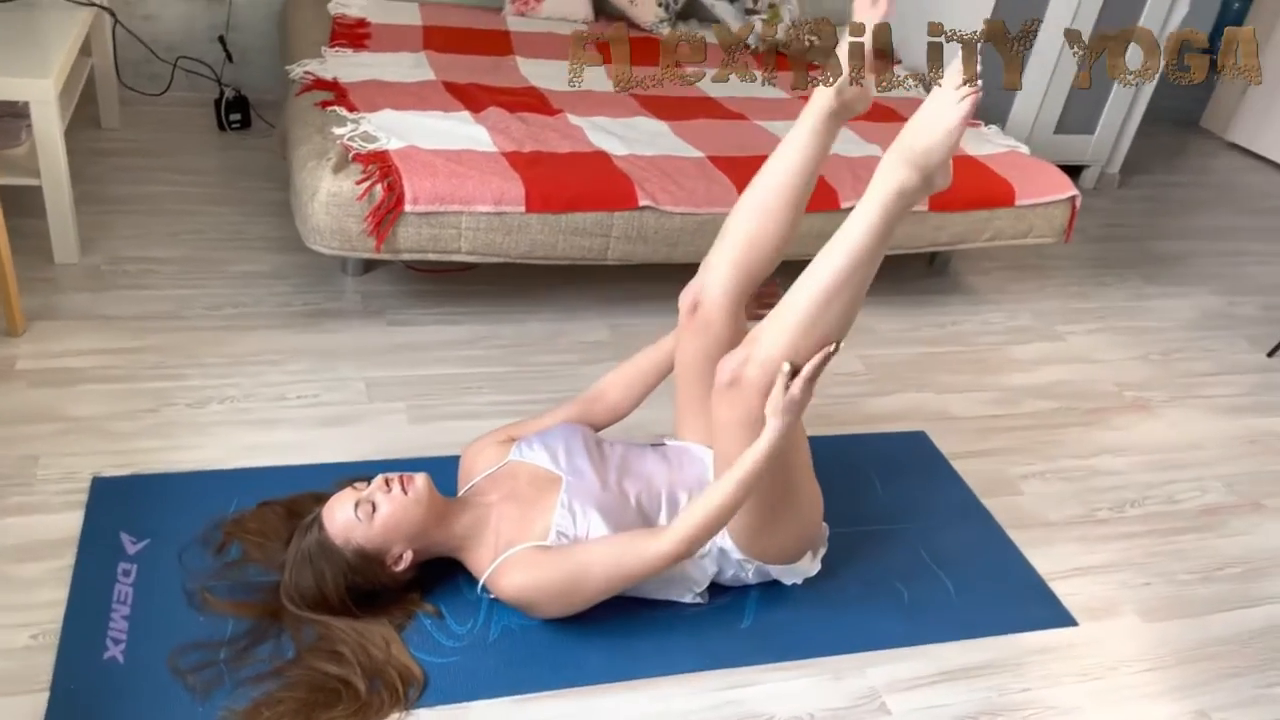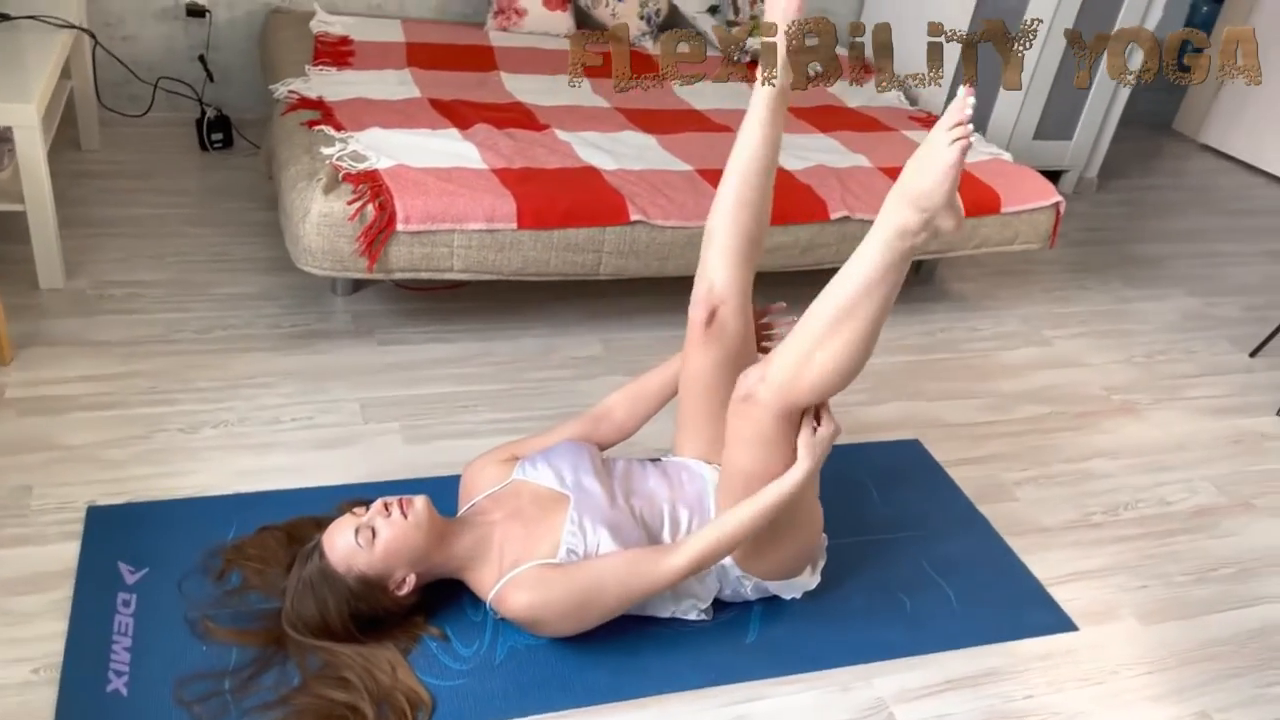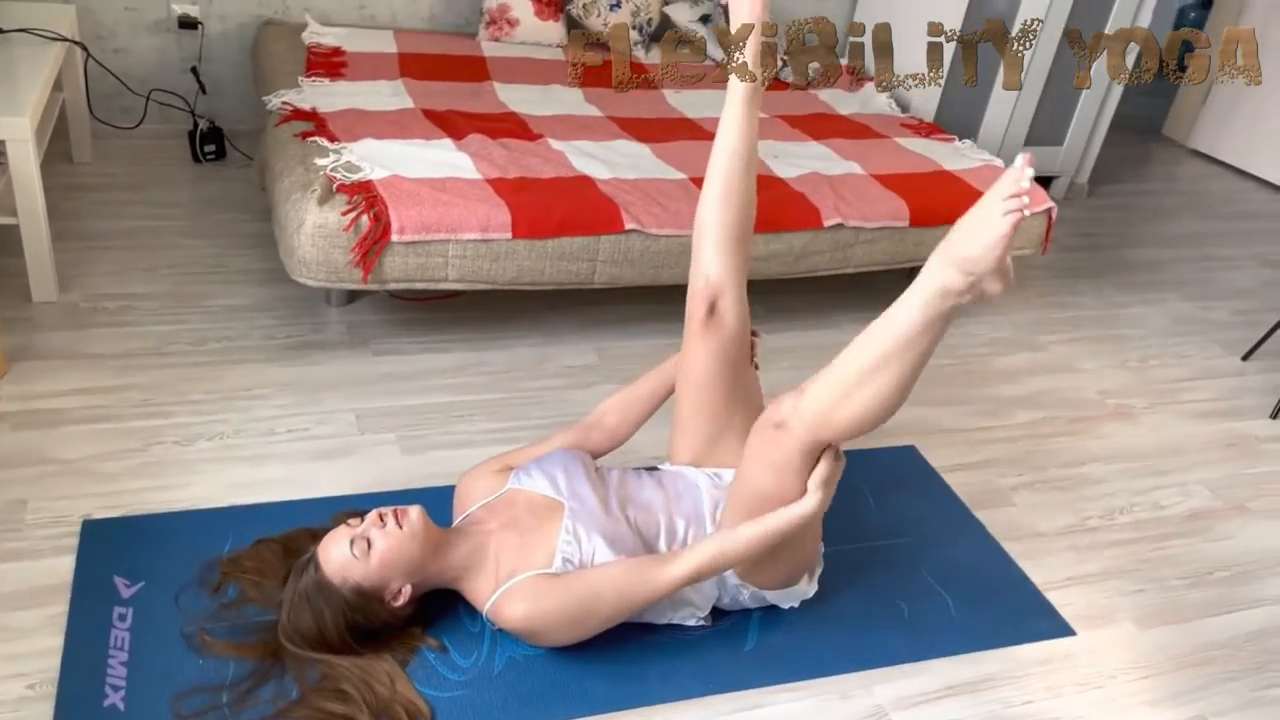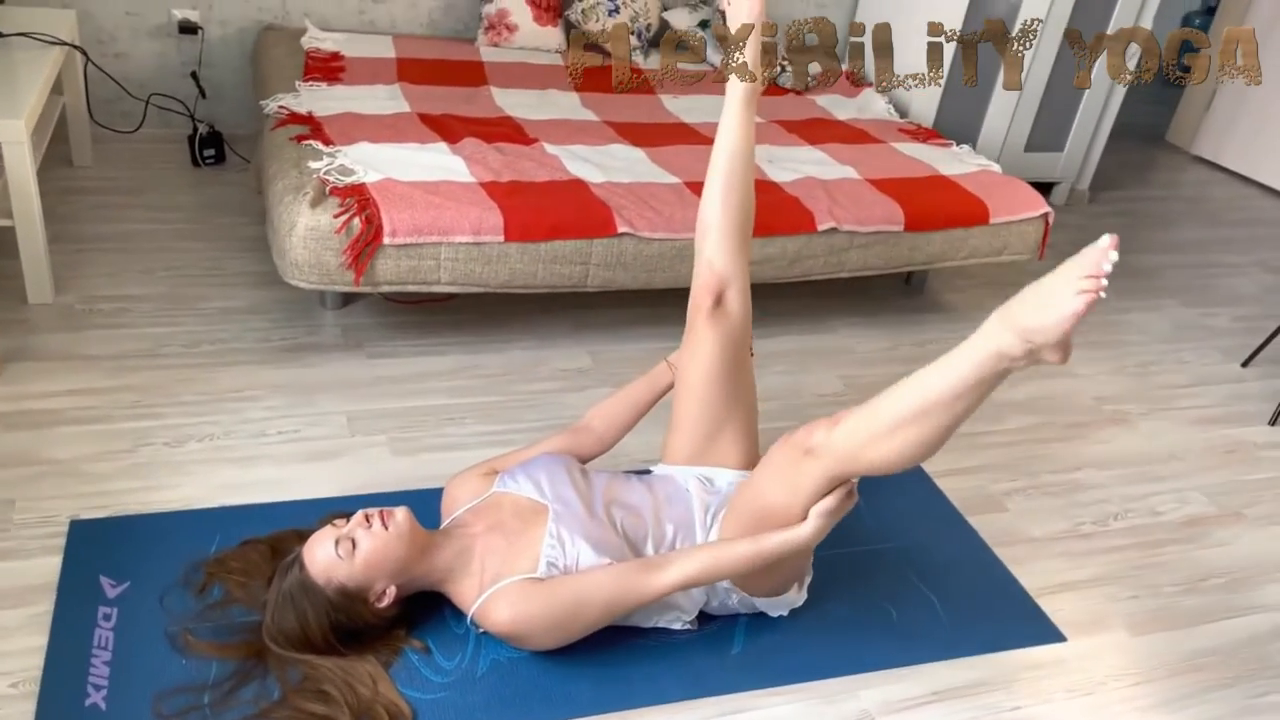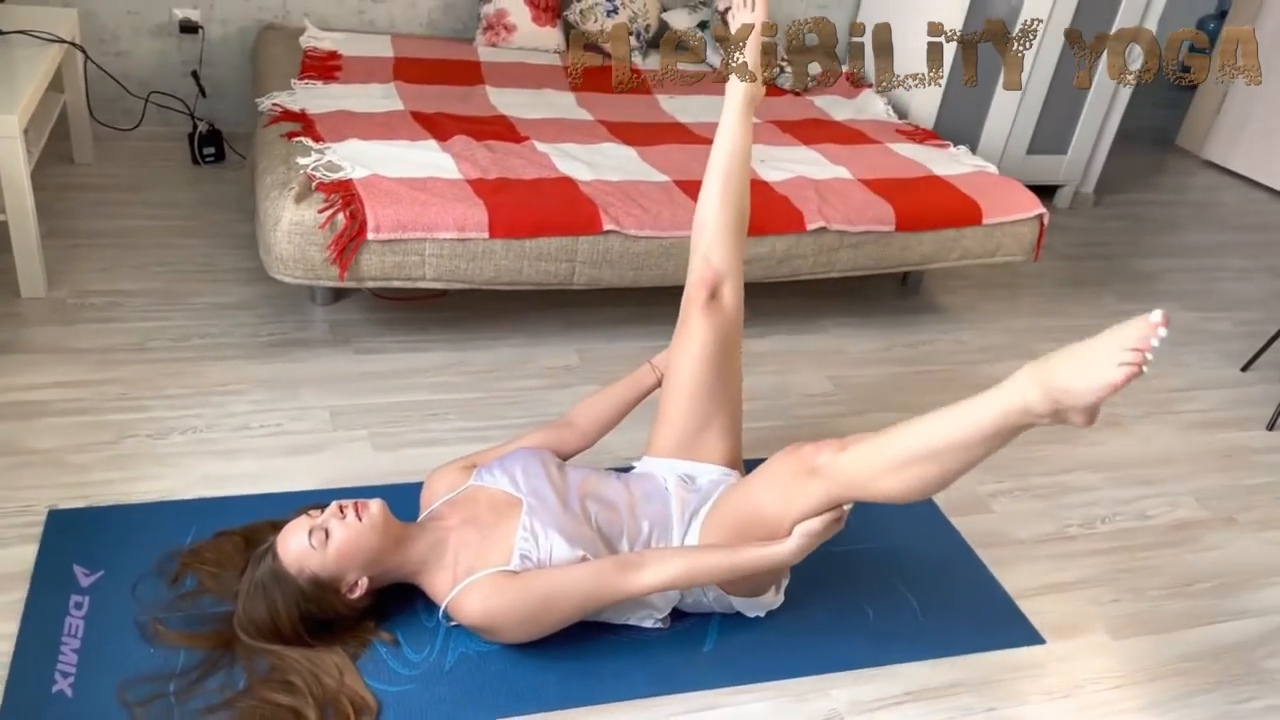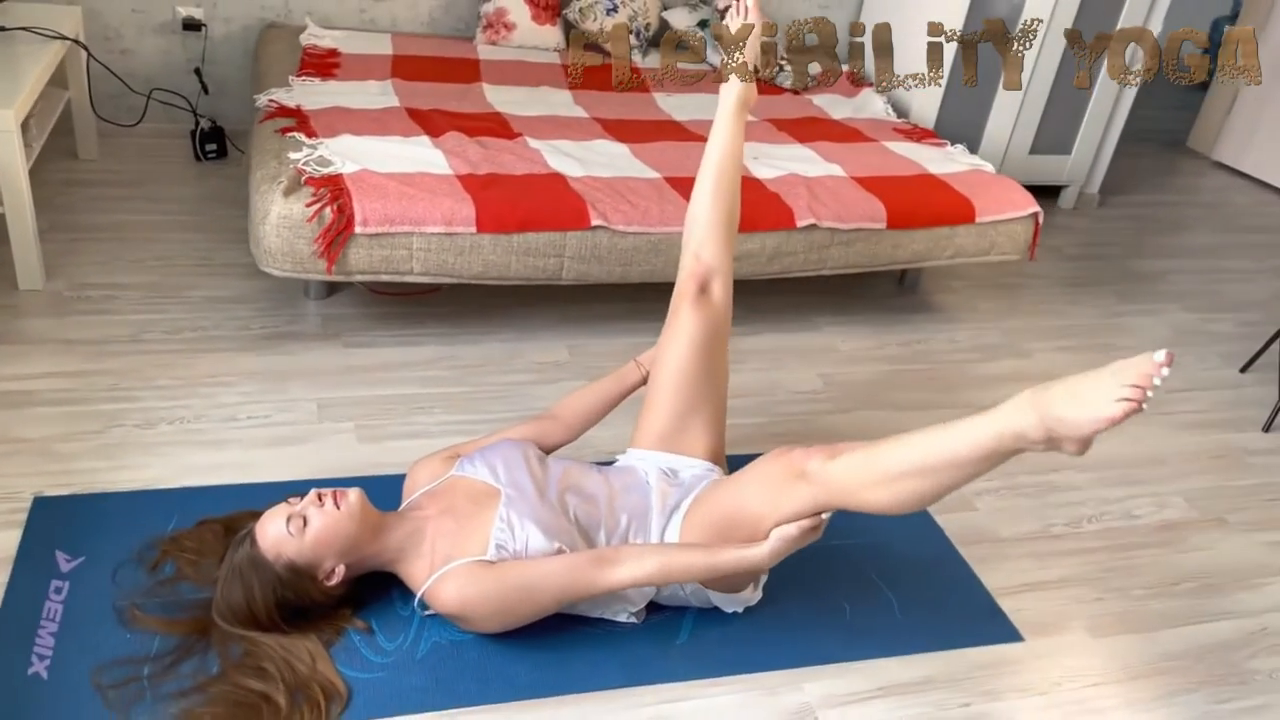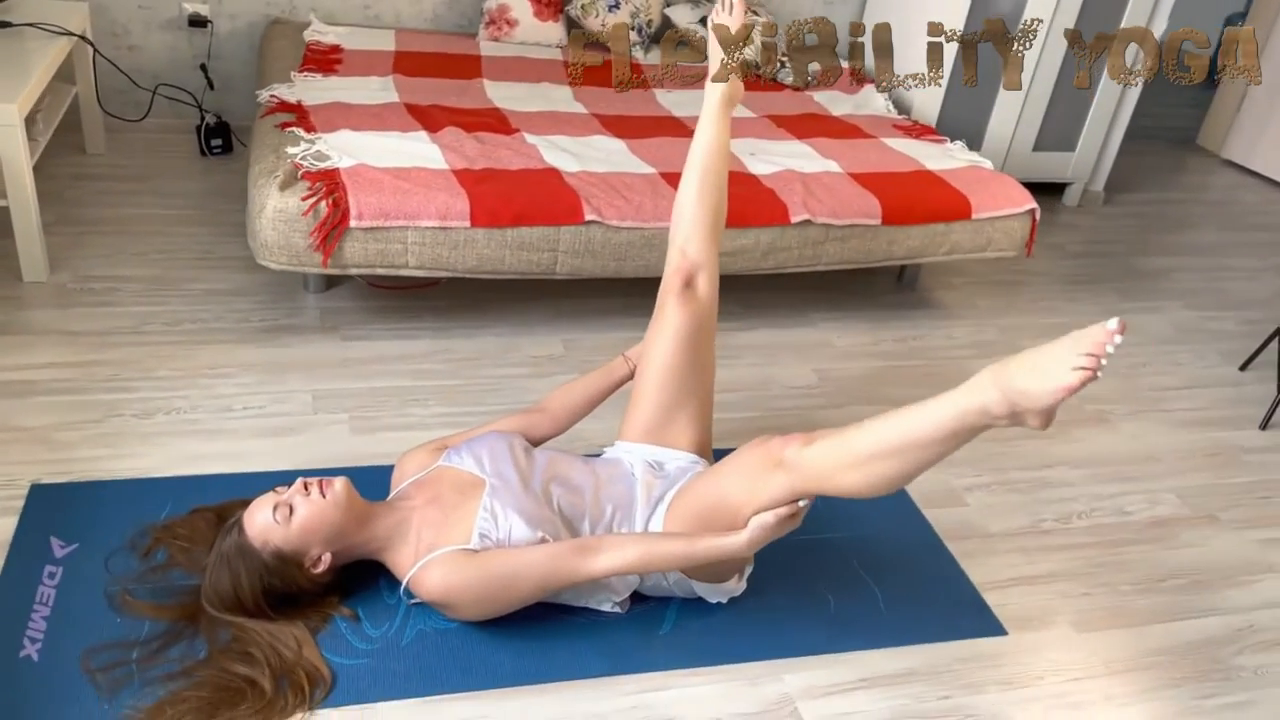
dt=0.2s
person 1, frame 1
left shoulder: (484, 461)
right shoulder: (516, 575)
left elbow: (600, 402)
right elbow: (670, 544)
left wrist: (694, 334)
right wrist: (769, 441)
left hip: (702, 469)
right hip: (762, 541)
left knee: (710, 303)
right knee: (742, 370)
left ankle: (836, 97)
right ankle: (900, 173)
person 1, frame 2
left shoulder: (484, 479)
right shoulder: (522, 595)
left elbow: (605, 418)
right elbow: (673, 564)
left wrist: (705, 352)
right wrist: (794, 482)
left hip: (701, 481)
right hip: (759, 550)
left knee: (717, 310)
right knee: (766, 392)
left ankle: (777, 72)
right ankle: (909, 211)
person 1, frame 3
left shoulder: (479, 489)
right shoulder: (519, 606)
left elbow: (593, 430)
right elbow: (672, 574)
left wrist: (694, 359)
right wrist: (797, 515)
left hip: (703, 487)
right hip: (756, 558)
left knee: (713, 303)
right knee: (797, 418)
right ankle: (954, 269)
person 1, frame 4
left shoulder: (466, 491)
right shoulder: (504, 609)
left elbow: (580, 436)
right elbow: (664, 579)
left wrist: (677, 364)
right wrist: (793, 538)
left hip: (692, 490)
right hip: (742, 559)
left knee: (716, 296)
right knee: (821, 445)
right ankle: (1010, 335)
person 1, frame 5
left shoulder: (445, 486)
right shoulder: (479, 600)
left elbow: (561, 431)
right elbow: (635, 579)
left wrist: (662, 367)
right wrist: (779, 552)
left hip: (675, 484)
right hip: (713, 555)
left knee: (710, 288)
right knee: (822, 465)
right ankle: (1041, 390)
person 1, frame 6
left shoulder: (426, 475)
right shoulder: (453, 589)
left elbow: (543, 427)
right elbow: (613, 572)
left wrist: (643, 364)
right wrist: (757, 554)
left hip: (654, 477)
right hip: (686, 541)
left knee: (702, 283)
right knee: (809, 470)
left ankle: (738, 88)
right ankle: (1034, 416)
person 1, frame 7
left shoulder: (414, 470)
right shoulder: (439, 577)
left elbow: (531, 421)
right elbow: (593, 561)
left wrist: (629, 361)
right wrist: (736, 540)
left hip: (642, 471)
right hip: (674, 533)
left knee: (688, 277)
right knee: (786, 460)
right ankle: (998, 391)
